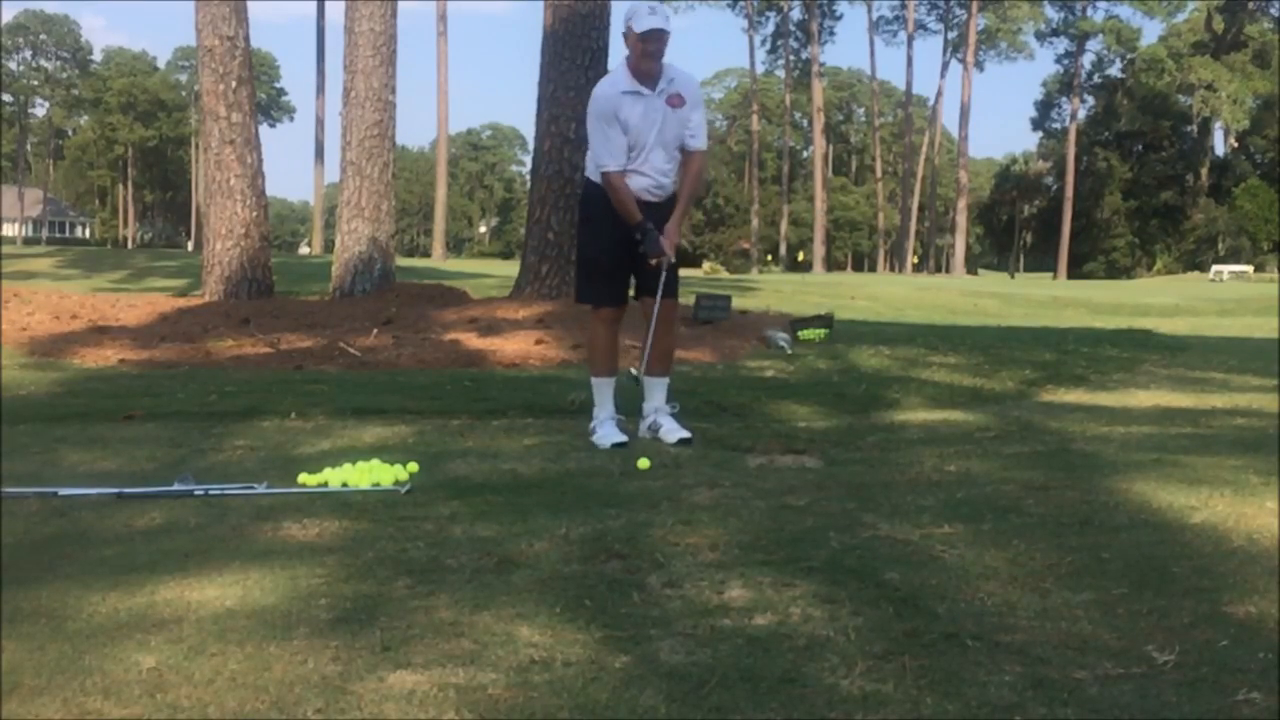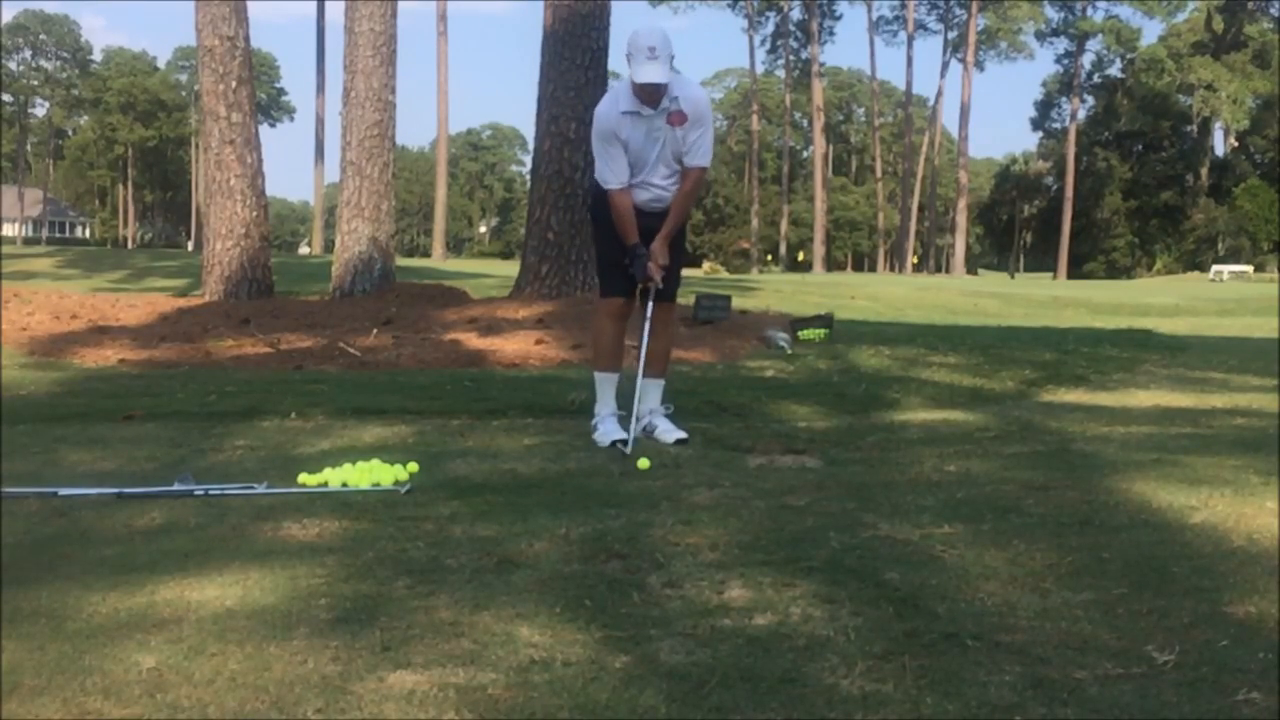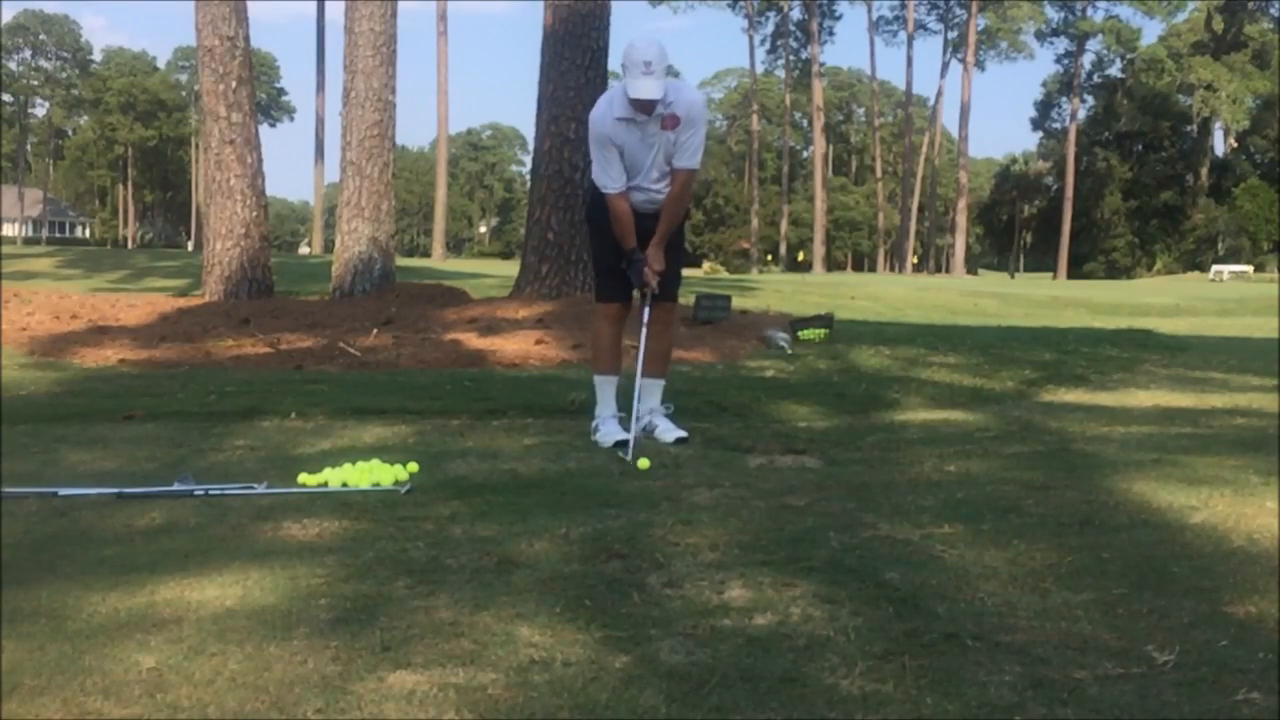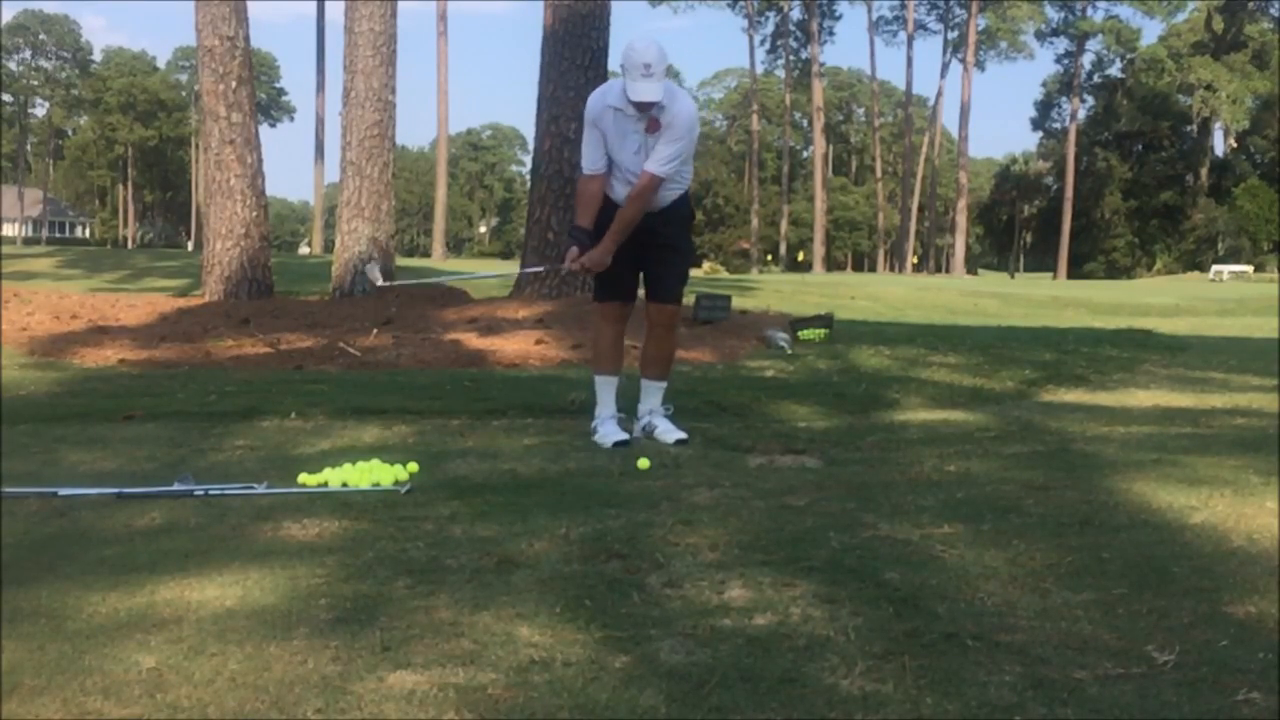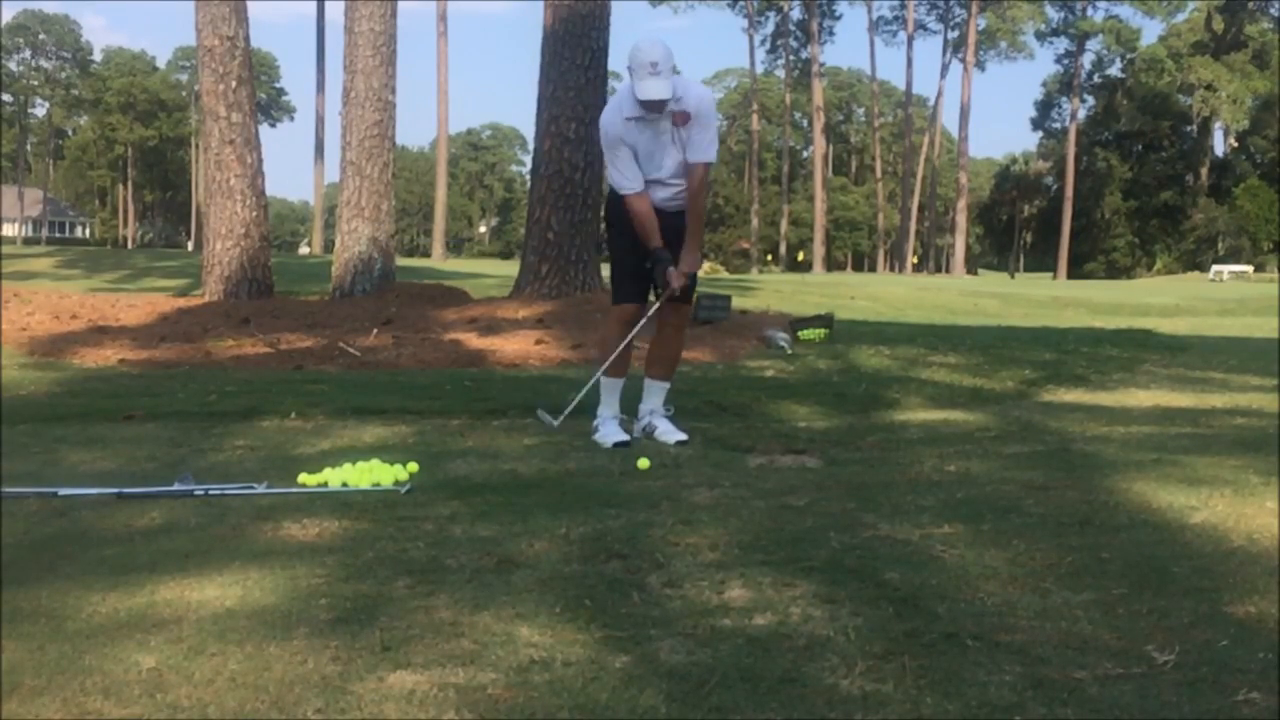
dt=0.4s
person 1, frame 1
left shoulder: (686, 87)
right shoulder: (607, 95)
left elbow: (695, 157)
right elbow: (613, 175)
left wrist: (675, 222)
right wrist: (642, 231)
left hip: (659, 209)
right hip: (609, 207)
left knee: (664, 309)
right knee: (607, 311)
left ankle: (656, 412)
right ankle: (603, 417)
person 1, frame 2
left shoulder: (695, 100)
right shoulder: (609, 112)
left elbow: (694, 175)
right elbow: (618, 191)
left wrist: (663, 241)
right wrist: (635, 252)
left hip: (668, 212)
right hip: (616, 211)
left knee: (663, 310)
right knee: (614, 305)
left ankle: (651, 412)
right ankle: (605, 414)
person 1, frame 3
left shoulder: (690, 103)
right shoulder: (603, 117)
left elbow: (682, 180)
right elbow: (616, 196)
left wrist: (658, 247)
right wrist: (633, 258)
left hip: (666, 212)
right hip: (613, 212)
left knee: (664, 309)
right knee: (611, 308)
left ankle: (651, 411)
right ankle: (605, 415)
person 1, frame 4
left shoulder: (681, 111)
right shoulder: (599, 103)
left elbow: (646, 186)
right elbow: (593, 176)
left wrist: (606, 248)
right wrist: (579, 236)
left hip: (668, 214)
right hip: (613, 209)
left knee: (665, 315)
right knee: (612, 310)
left ankle: (650, 413)
right ankle: (605, 415)
person 1, frame 5
left shoulder: (699, 100)
right shoulder: (615, 118)
left elbow: (698, 179)
right elbow: (634, 195)
left wrist: (691, 251)
right wrist: (660, 257)
left hip: (683, 212)
right hip: (633, 213)
left knee: (677, 314)
right knee: (627, 310)
left ankle: (651, 413)
right ankle: (607, 415)
